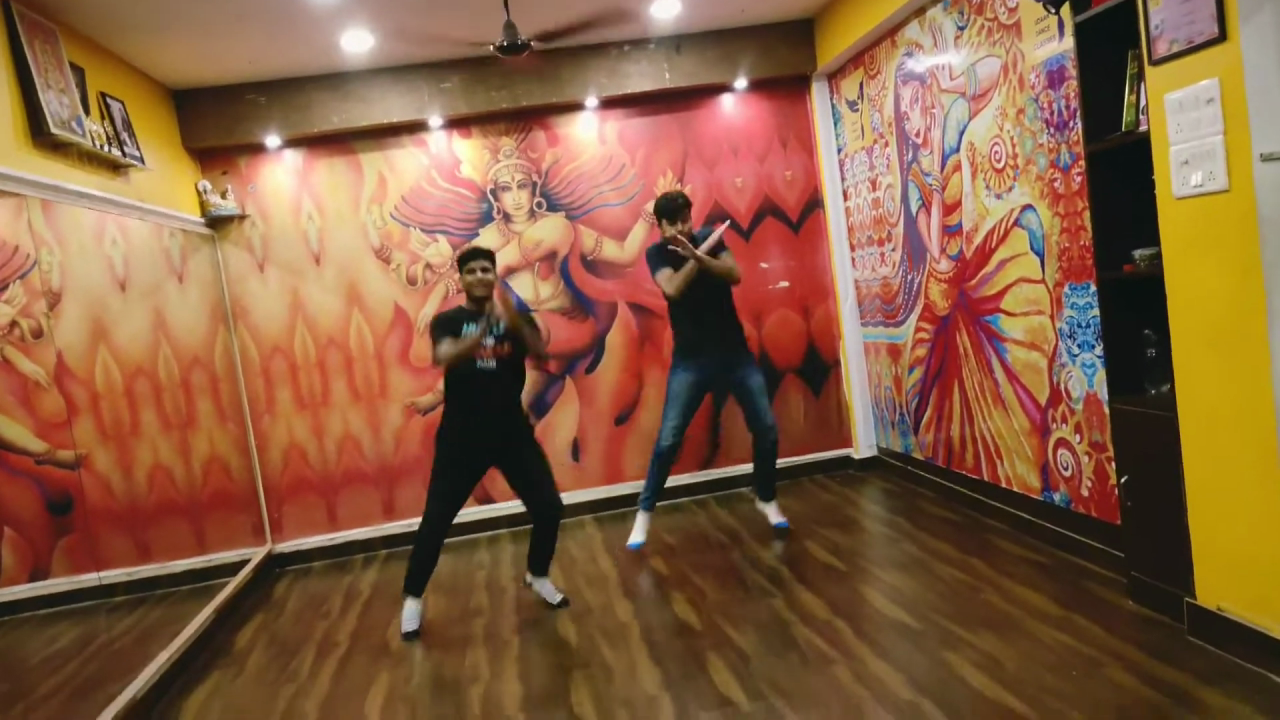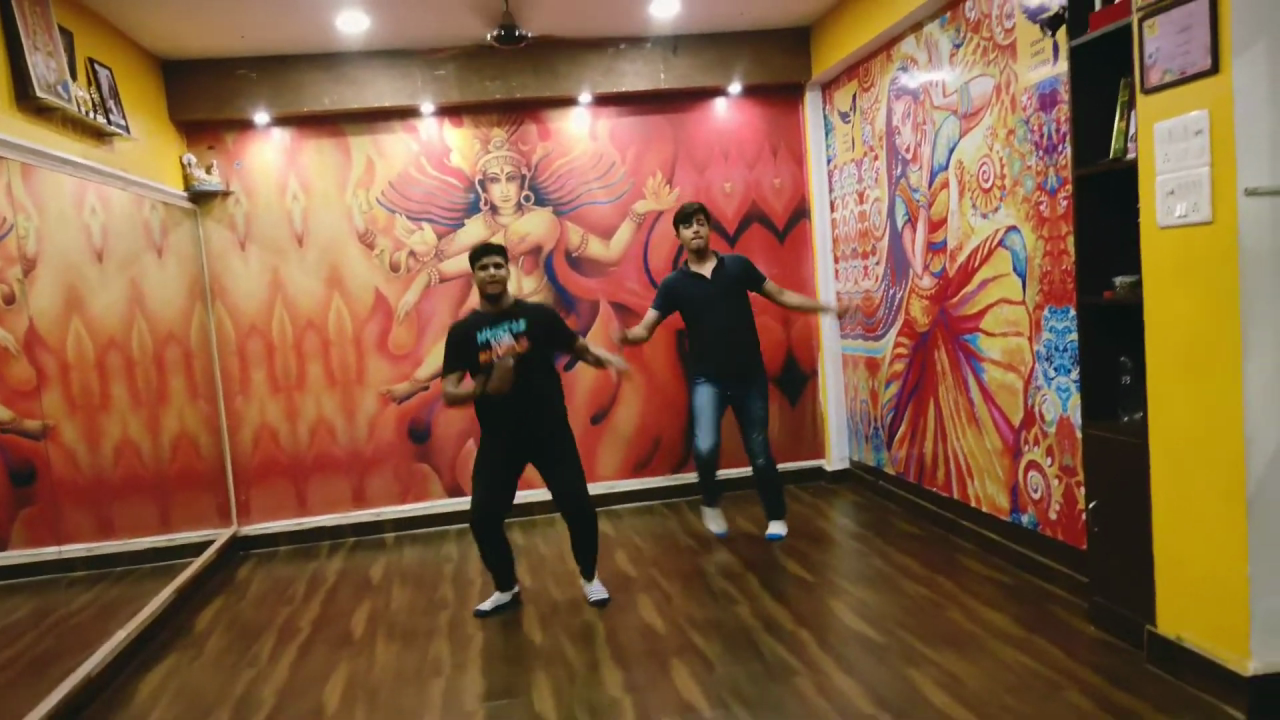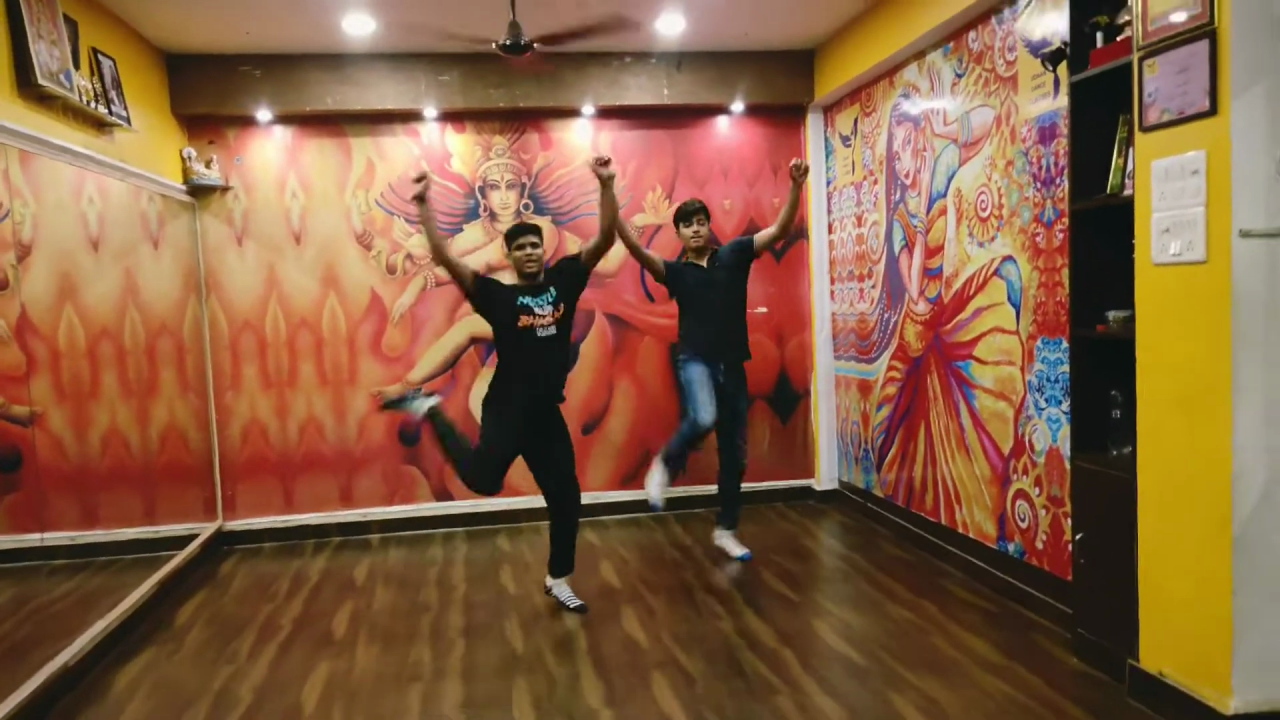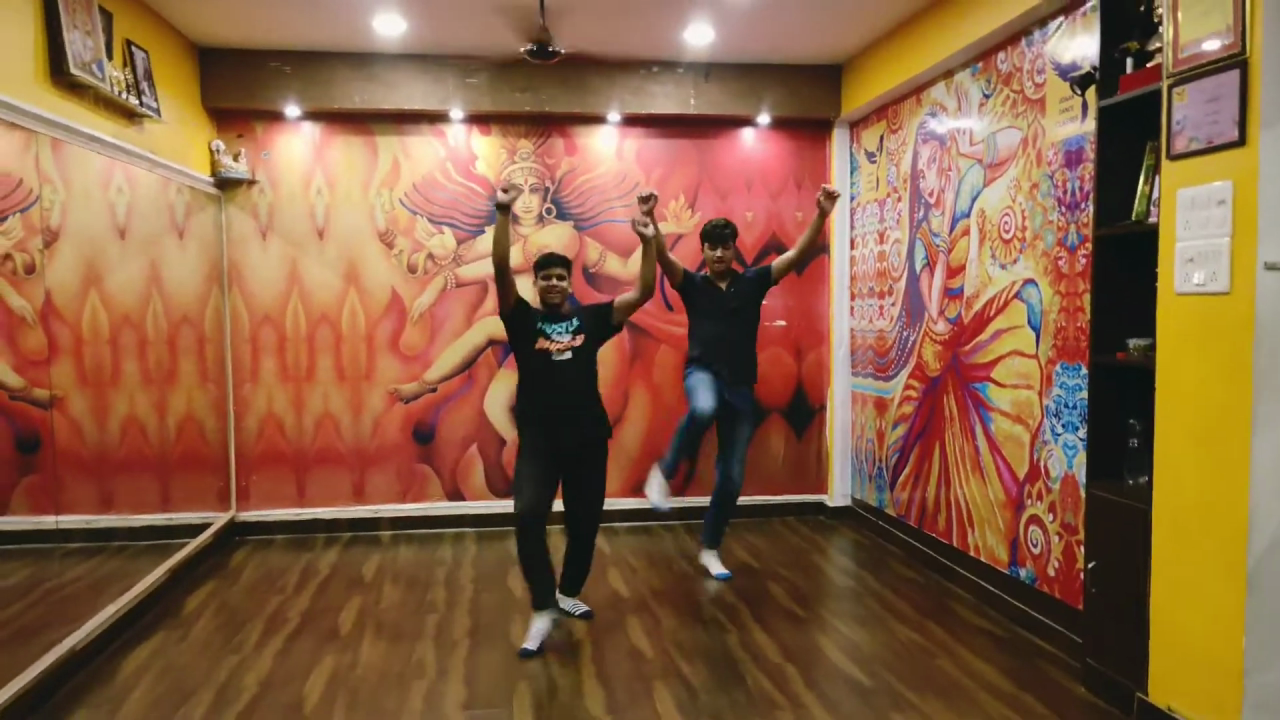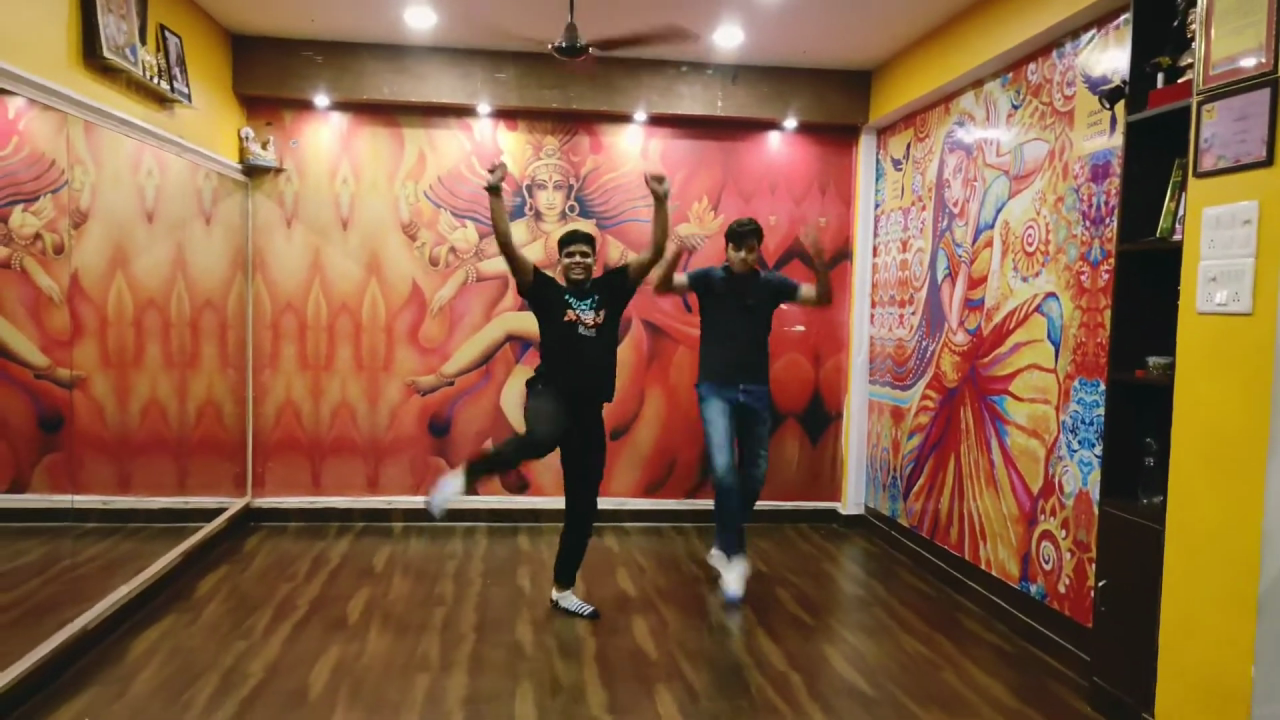
dt=0.3s
person 1, frame 1
left shoulder: (952, 120)
right shoulder: (913, 172)
left elbow: (993, 68)
right elbow: (933, 245)
left wrist: (949, 85)
left hip: (976, 254)
right hip: (941, 279)
person 1, frame 2
left shoulder: (943, 138)
right shoulder: (901, 187)
left elbow: (987, 88)
right elbow: (916, 257)
left wrist: (941, 100)
right wrist: (922, 227)
left hip: (960, 270)
right hip: (924, 295)
person 1, frame 3
left shoulder: (941, 169)
right shoulder: (899, 211)
left elbow: (988, 118)
right elbow: (910, 279)
left wrist: (942, 126)
right wrist: (918, 253)
left hip: (952, 298)
right hip: (918, 317)
person 1, frame 4
left shoulder: (966, 190)
right shoulder: (922, 230)
left elbow: (1014, 140)
right elbow: (930, 299)
left wrist: (970, 149)
right wrist: (938, 292)
left hip: (973, 319)
right hip: (938, 338)
person 1, frame 5
left shoulder: (989, 200)
right shoulder: (944, 239)
left elbow: (1041, 150)
right elbow: (950, 310)
left wrist: (994, 159)
left hip: (989, 331)
right hip: (955, 346)
person 2, frame 1
left shoulder: (518, 323)
right shoulder: (444, 322)
left elbow: (541, 354)
right elbow: (445, 356)
left wrist: (513, 325)
right wrist: (485, 317)
left hip: (513, 435)
right hip: (461, 440)
left knee: (549, 508)
right knee: (435, 523)
left ankle: (538, 576)
right ankle: (413, 598)
person 2, frame 2
left shoulder: (539, 315)
right shoulder: (463, 331)
left elbow: (580, 348)
right elbow: (450, 392)
left wrist: (607, 359)
right wrist: (487, 386)
left hip: (550, 431)
right hip: (499, 437)
left knee: (579, 508)
right knee: (483, 517)
left ankle: (590, 578)
right ankle: (505, 588)
person 2, frame 3
left shoulder: (564, 279)
right shoulder: (496, 296)
left elbow: (605, 241)
right elbow: (447, 259)
left wrist: (606, 187)
right wrist: (425, 206)
left hip: (546, 409)
right hip: (507, 404)
left knee: (566, 497)
right knee: (484, 477)
left ankle: (559, 580)
right ankle: (428, 408)
person 2, frame 4
left shoulder: (591, 318)
right shoulder: (522, 320)
left elbow: (643, 291)
right elbow: (502, 270)
left wrist: (649, 241)
right wrist: (503, 213)
left hip: (587, 440)
right hip: (538, 438)
left knee: (585, 527)
right knee: (528, 516)
left ankle: (567, 594)
right ankle: (542, 609)
person 2, frame 5
left shoulder: (612, 284)
right shoulder: (547, 290)
left elbow: (654, 255)
right elbow: (507, 249)
left wrist: (659, 201)
right wrist: (497, 193)
left hip: (589, 404)
right hip: (550, 393)
left knee: (584, 506)
right knee: (542, 440)
left ankle: (564, 590)
right ankle: (465, 474)
person 3, frame 1
left shoulder: (707, 240)
right shoulder: (657, 253)
left elbow: (733, 276)
right elbow: (672, 289)
left wrist: (701, 255)
right wrist: (704, 252)
left hip: (734, 352)
right hip: (690, 361)
left knee: (766, 429)
right knee: (668, 440)
left ankle: (766, 500)
right ankle: (645, 513)
person 3, frame 2
left shoulder: (738, 266)
right shoulder: (674, 284)
left elbow: (780, 295)
right elbow: (645, 329)
left wrist: (824, 307)
right wrist: (628, 336)
left hip: (749, 374)
right hip: (708, 377)
left knee: (760, 455)
right knee: (705, 447)
left ankle: (776, 516)
right ankle: (710, 503)
person 3, frame 3
left shoulder: (735, 255)
right shoulder: (673, 271)
left elbow: (780, 230)
right elbow: (636, 249)
left wrist: (796, 188)
left hip: (732, 367)
right hip: (695, 362)
left knee: (735, 454)
right knee: (705, 419)
left ankle: (726, 529)
right ankle: (665, 463)
person 3, frame 4
left shoulder: (754, 281)
right shoulder: (691, 285)
left elbow: (800, 254)
right elbow: (663, 256)
left wrist: (821, 215)
right wrist: (649, 220)
left hip: (740, 387)
right hip: (703, 375)
left knee: (731, 479)
right knee: (703, 409)
left ankle: (710, 551)
right ankle: (664, 471)
person 3, frame 5
left shoulder: (771, 283)
right shoulder: (708, 278)
left elbow: (821, 296)
right elbow: (662, 285)
left wrist: (818, 262)
right wrist: (674, 254)
left hip: (755, 389)
right hip: (716, 388)
left knee: (755, 474)
right knee: (725, 470)
left ankle: (725, 547)
right ankle: (732, 555)
person 4, frame 1
left shoulder: (555, 225)
right shoulder: (490, 237)
left elbow: (624, 254)
left wrist: (647, 213)
left hip: (568, 329)
left ankle: (443, 394)
person 4, frame 2
left shoulder: (546, 224)
right shoulder: (475, 229)
left elbow: (609, 254)
right elbow: (403, 264)
left wrist: (638, 213)
left ankle: (416, 383)
person 4, frame 3
left shoulder: (539, 229)
right shoulder: (473, 234)
left elbow: (604, 265)
right hip: (496, 332)
left knee: (467, 327)
right knee: (479, 402)
left ankle: (406, 386)
person 4, frame 4
left shoulder: (563, 235)
right shoulder: (496, 237)
left elbow: (627, 271)
left knee: (487, 326)
right knee: (495, 405)
left ankle: (424, 384)
person 4, frame 5
left shoulder: (584, 231)
right shoulder: (519, 231)
right elbow: (459, 255)
right hip: (538, 335)
left knee: (508, 322)
left ankle: (443, 376)
